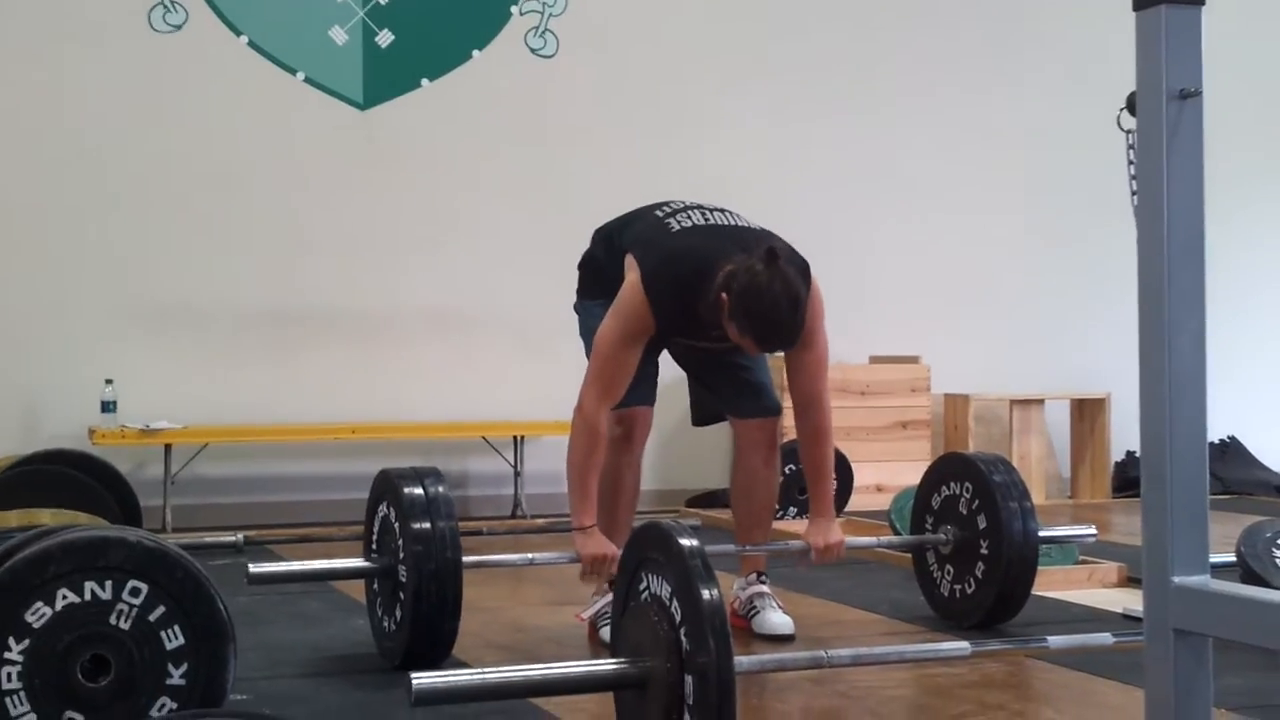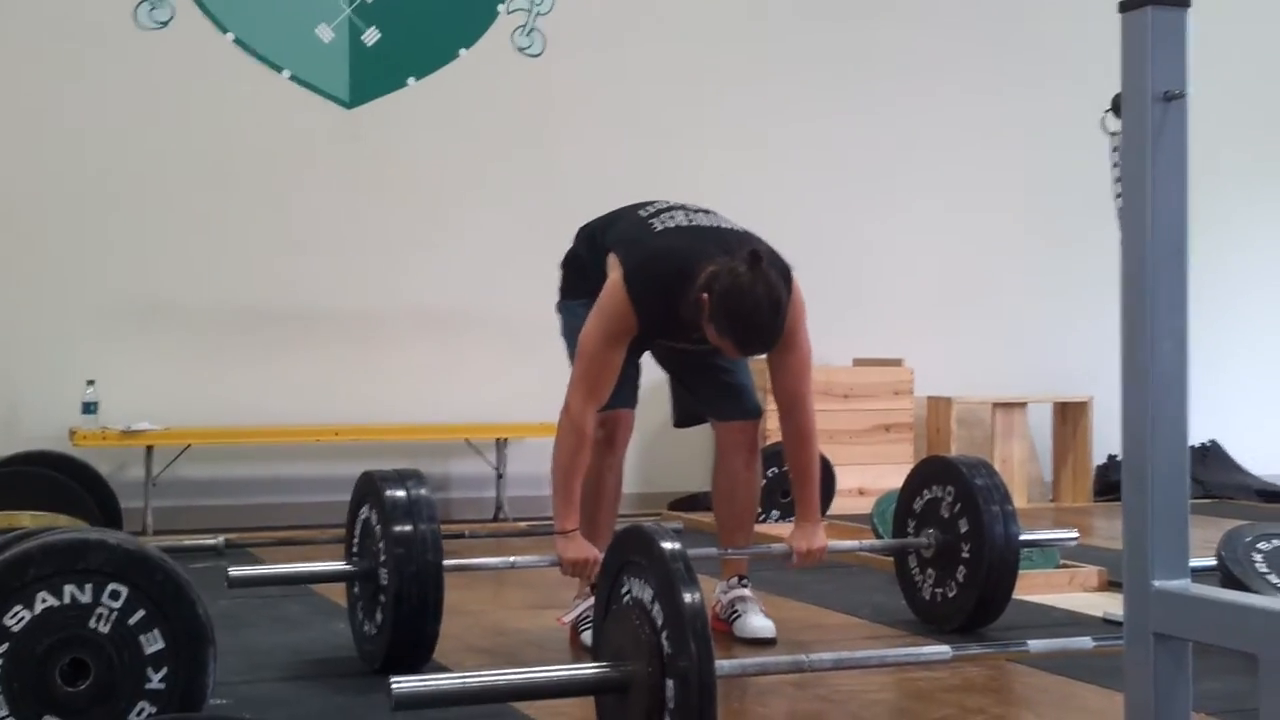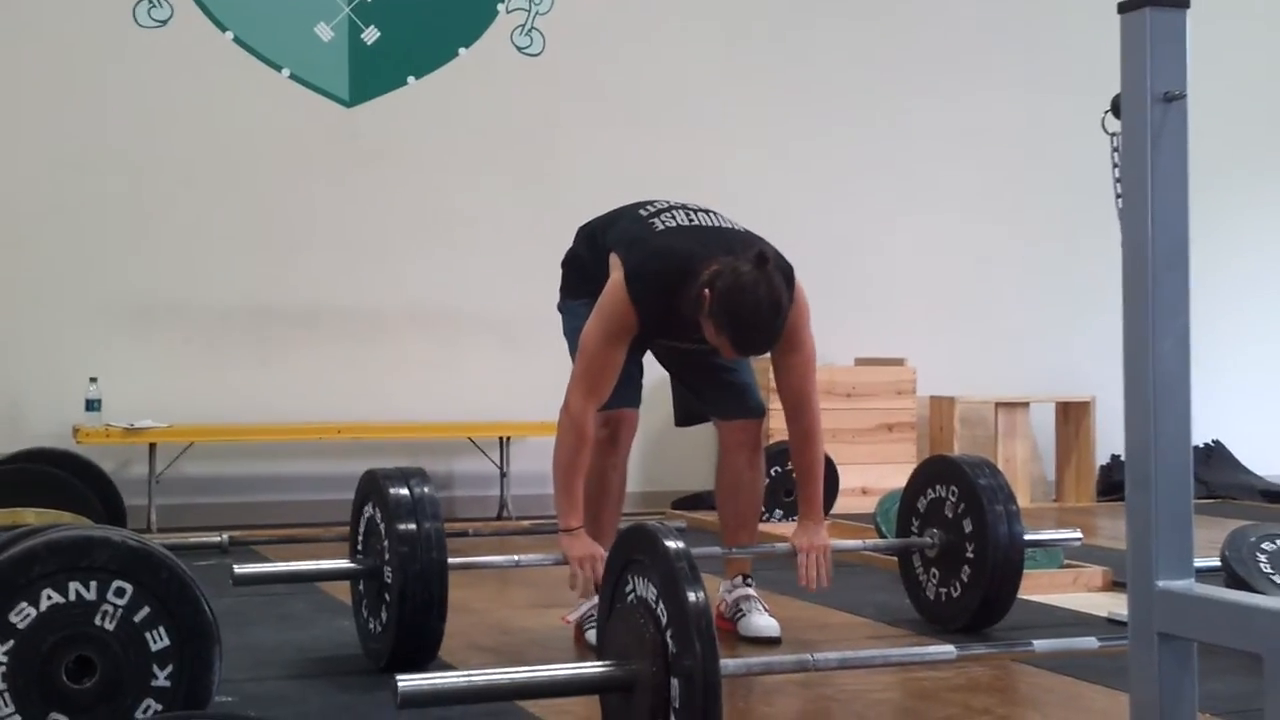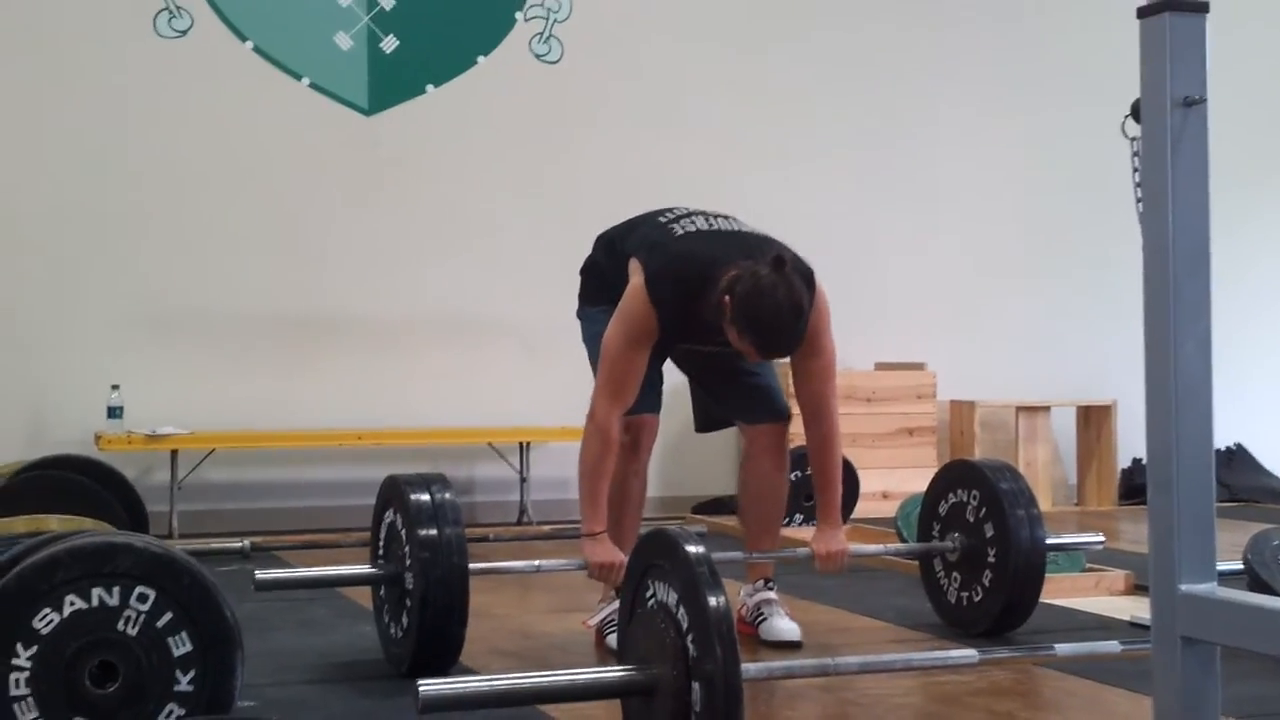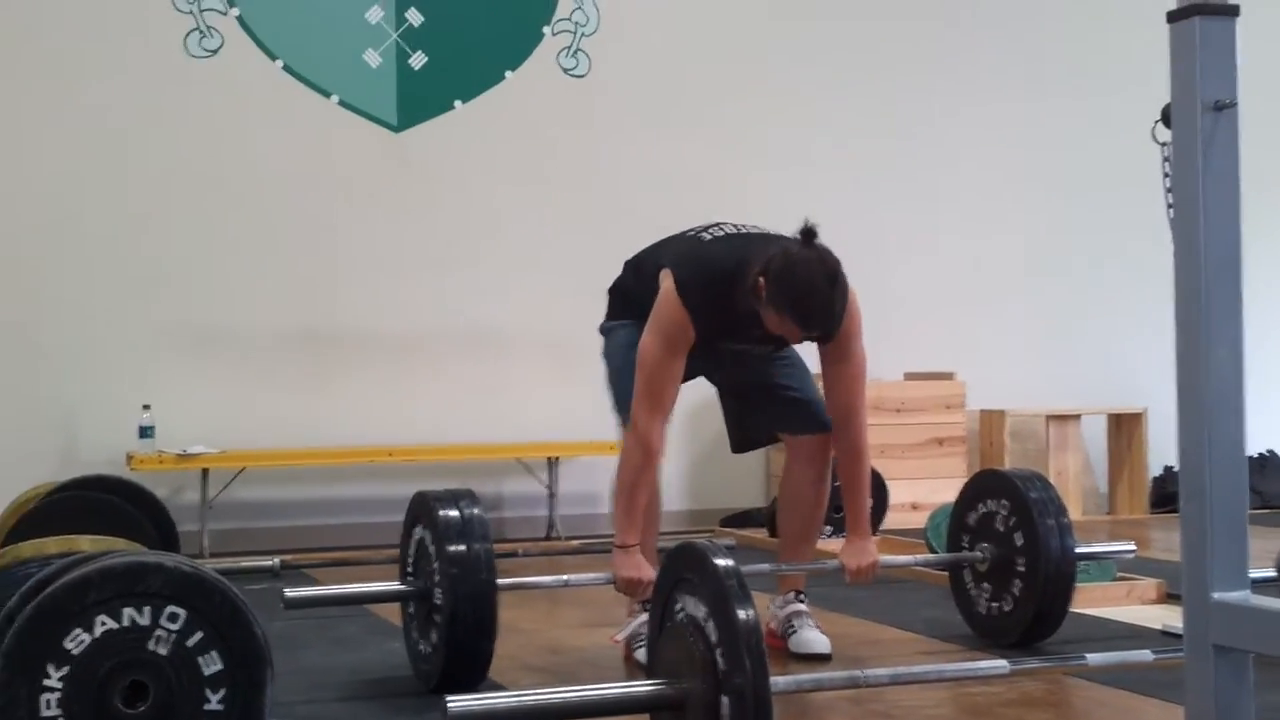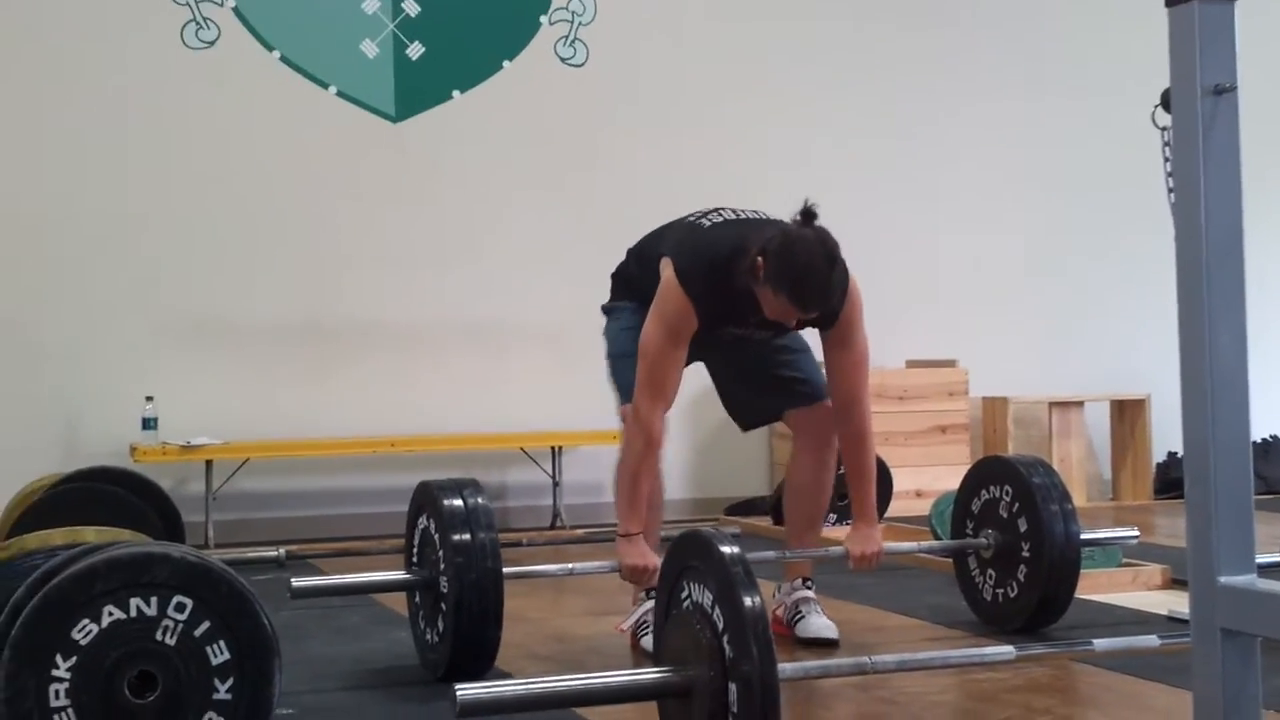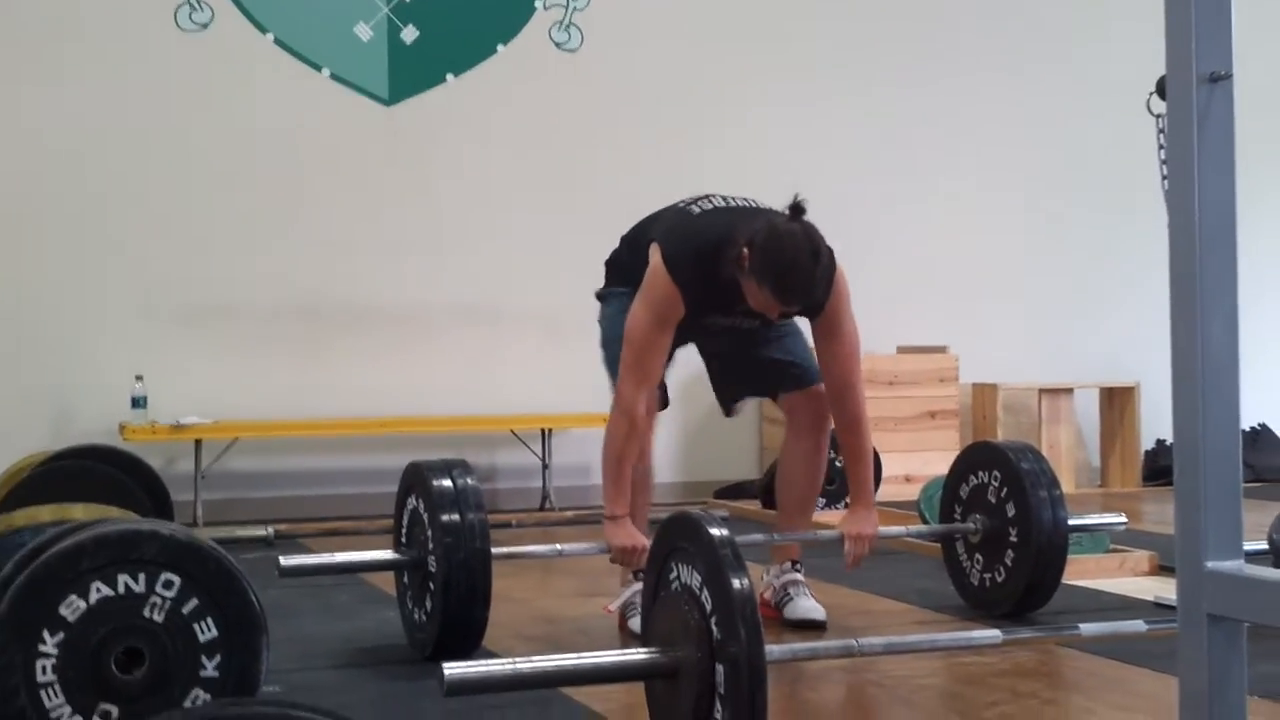
dt=0.2s
person 1, frame 1
left shoulder: (797, 290)
right shoulder: (646, 288)
left elbow: (812, 408)
right elbow: (593, 407)
left wrist: (823, 516)
right wrist: (585, 527)
left hip: (708, 294)
right hip: (612, 283)
left knee: (762, 424)
right knee: (629, 421)
left ankle: (752, 588)
right ankle: (610, 595)
person 1, frame 2
left shoulder: (778, 292)
right shoulder: (628, 287)
left elbow: (796, 410)
right elbow: (580, 408)
left wrist: (809, 520)
right wrist: (567, 531)
left hip: (690, 292)
right hip: (593, 283)
left knee: (743, 426)
right knee: (611, 423)
left ankle: (734, 591)
right ankle: (592, 599)
person 1, frame 3
left shoulder: (781, 293)
right shoulder: (630, 285)
left elbow: (802, 410)
right elbow: (580, 408)
left wrist: (812, 521)
right wrist: (572, 529)
left hip: (690, 300)
right hip: (594, 282)
left knee: (745, 427)
right knee: (614, 423)
left ankle: (738, 590)
right ankle: (596, 599)
person 1, frame 4
left shoulder: (803, 299)
right shoulder: (650, 289)
left elbow: (820, 417)
right elbow: (605, 413)
left wrist: (830, 524)
right wrist: (595, 534)
left hip: (708, 309)
right hip: (613, 289)
left knee: (770, 428)
right knee: (636, 427)
left ankle: (759, 594)
right ankle: (617, 602)
person 1, frame 5
left shoulder: (836, 300)
right shoulder: (686, 291)
left elbow: (849, 423)
right elbow: (646, 424)
left wrist: (859, 534)
right wrist: (628, 547)
left hip: (746, 338)
right hip: (641, 314)
left knee: (814, 437)
right knee: (648, 436)
left ankle: (789, 606)
right ankle: (644, 614)
person 1, frame 6
left shoulder: (836, 288)
right shoulder: (687, 277)
left elbow: (852, 410)
right elbow: (648, 414)
left wrist: (865, 522)
right wrist: (631, 536)
left hip: (749, 326)
right hip: (646, 301)
left knee: (819, 419)
right knee: (637, 416)
left ankle: (796, 594)
right ankle: (649, 603)
person 1, frame 7
left shoulder: (822, 275)
right shoulder: (675, 265)
left elbow: (846, 395)
right elbow: (632, 395)
left wrist: (863, 504)
right wrist: (617, 517)
left hip: (735, 312)
right hip: (637, 285)
left knee: (813, 403)
right knee: (644, 406)
left ankle: (785, 575)
right ankle: (637, 584)
